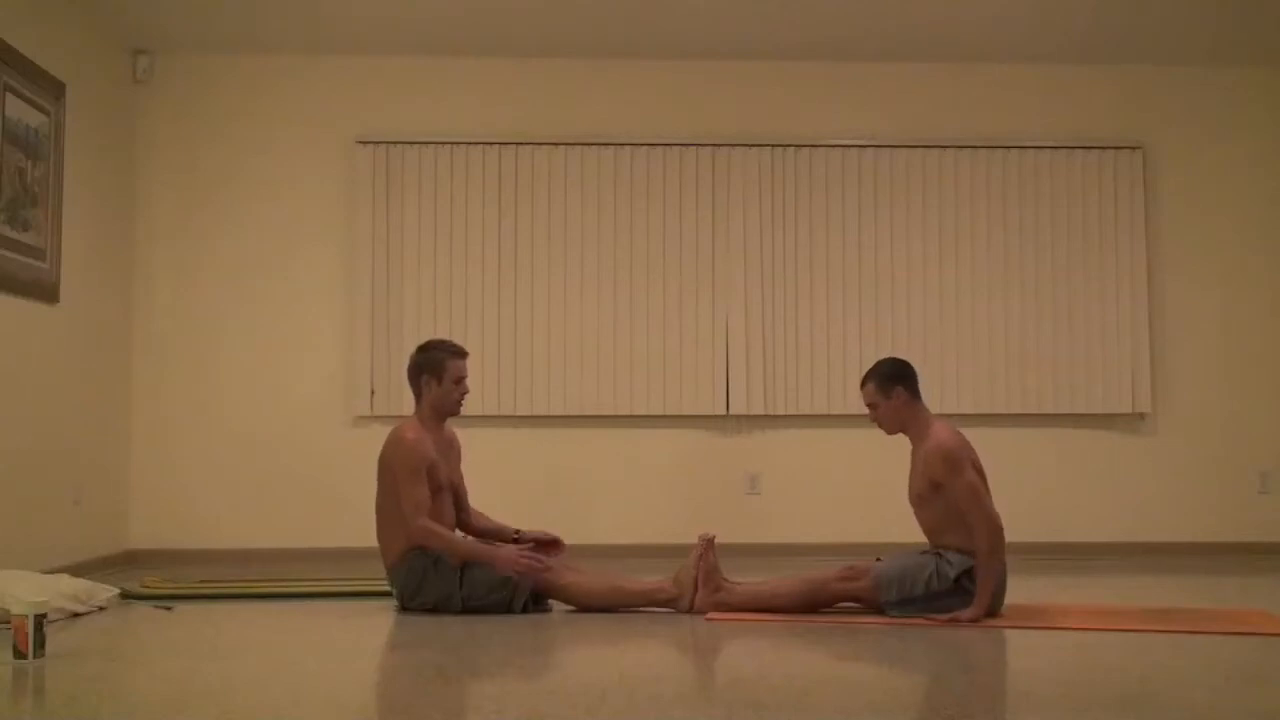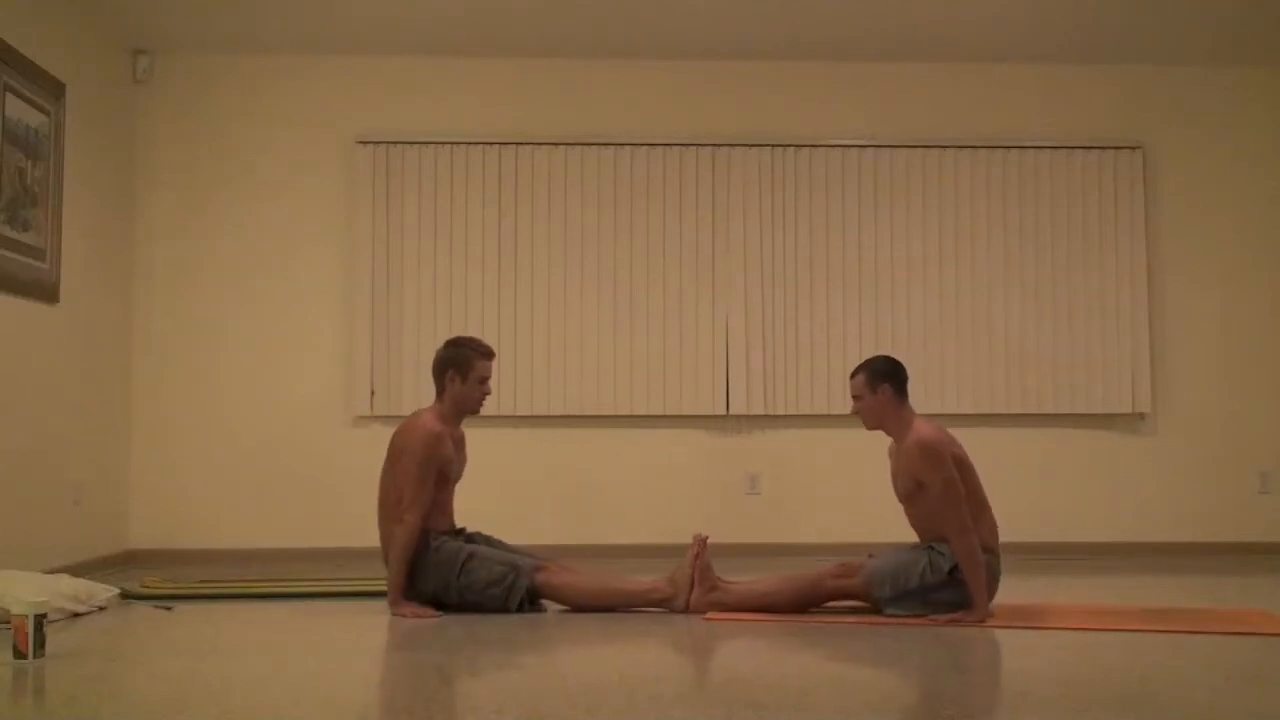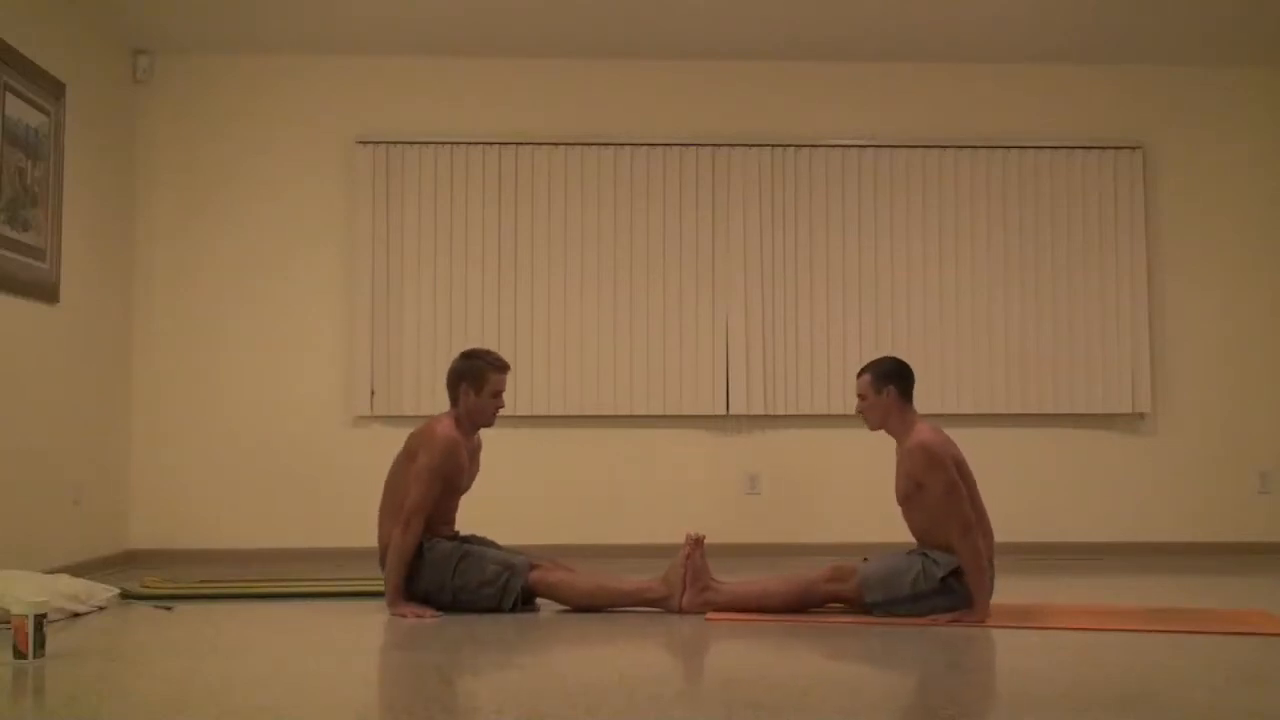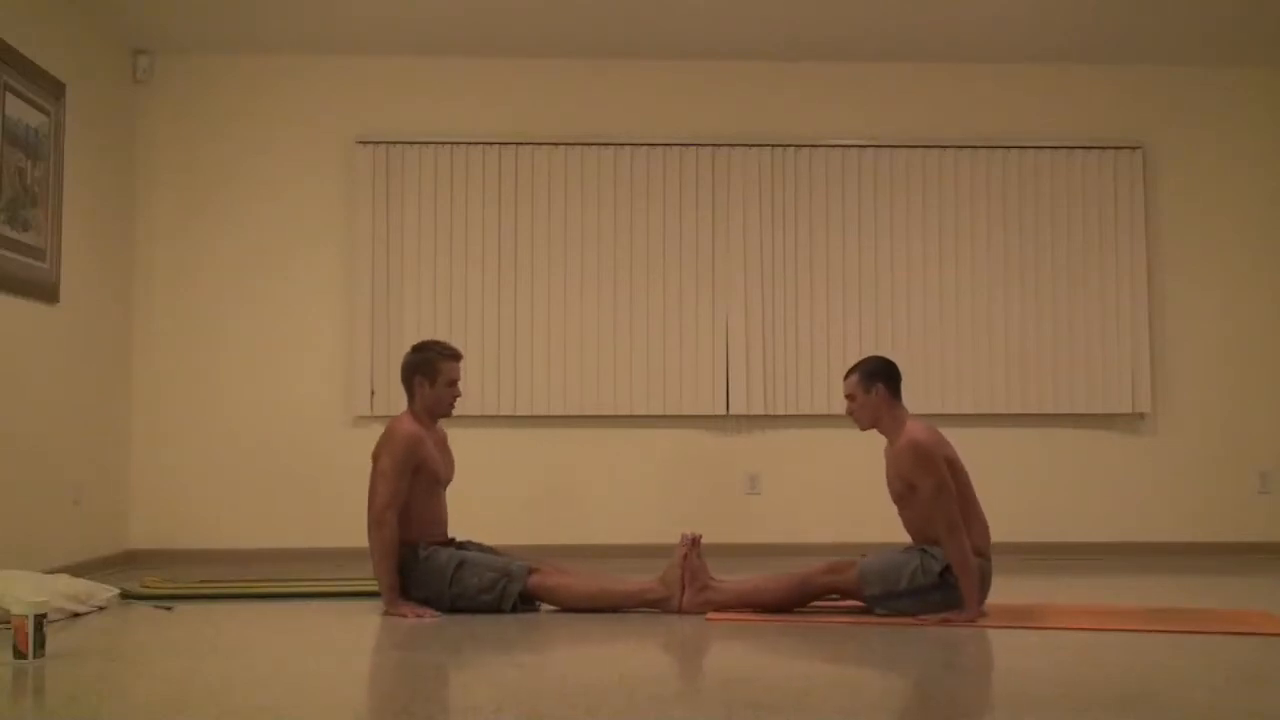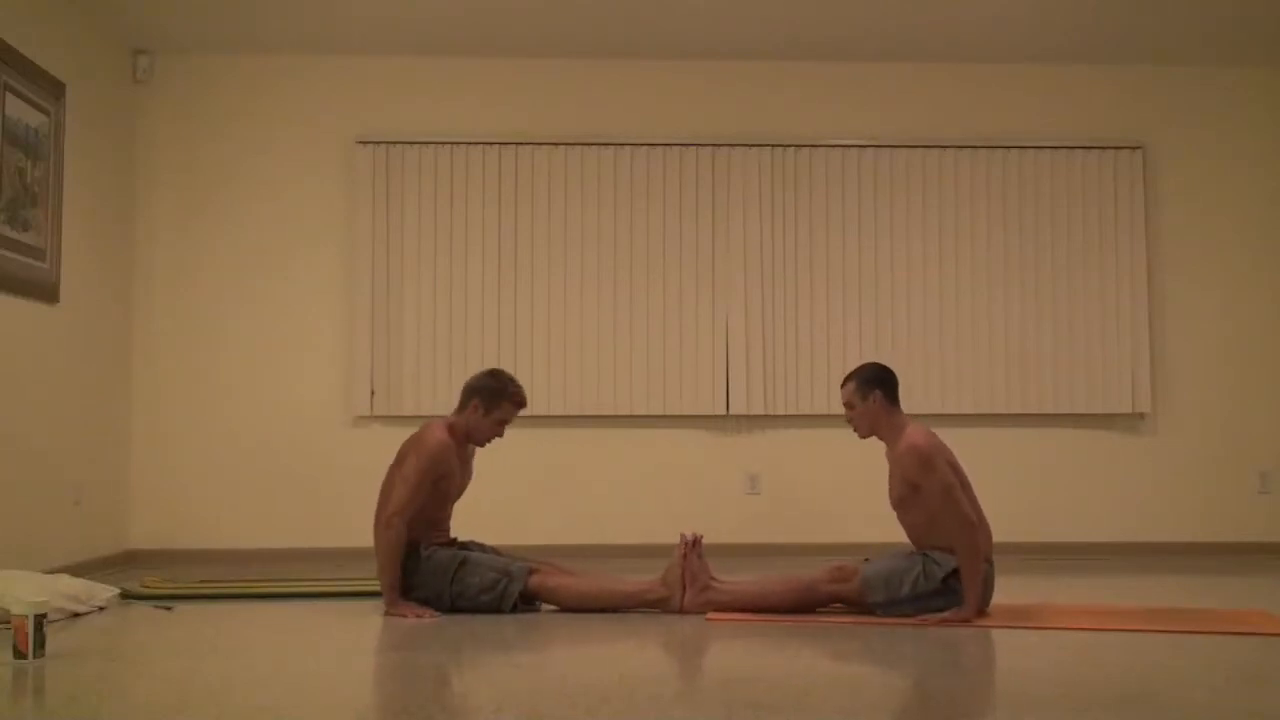
dt=1s
person 1, frame 1
left shoulder: (447, 438)
right shoulder: (409, 443)
right elbow: (418, 527)
left wrist: (518, 536)
right wrist: (493, 557)
left hip: (445, 556)
right hip: (420, 571)
left knee: (552, 565)
right knee: (544, 574)
left ankle: (668, 590)
right ankle: (673, 593)
person 1, frame 2
left shoulder: (453, 434)
right shoulder: (427, 433)
right elbow: (409, 517)
right wrist: (397, 598)
left hip: (446, 544)
right hip: (423, 558)
left knee: (547, 567)
right knee: (540, 576)
left ankle: (663, 590)
right ankle: (667, 593)
person 1, frame 3
left shoulder: (471, 442)
right shoulder: (443, 439)
right elbow: (409, 519)
right wrist: (395, 598)
left hip: (439, 550)
right hip: (418, 562)
left knee: (546, 567)
right knee: (535, 575)
left ankle: (658, 591)
right ankle: (662, 593)
person 1, frame 4
left shoulder: (436, 434)
right shoulder: (405, 436)
right elbow: (381, 518)
right wrist: (392, 598)
left hip: (439, 554)
right hip: (416, 566)
left knee: (540, 569)
right knee: (532, 579)
left ankle: (657, 591)
right ankle: (659, 594)
person 1, frame 5
left shoulder: (463, 445)
right shoulder: (435, 444)
right elbow: (390, 521)
right wrist: (393, 599)
left hip: (438, 554)
right hip: (416, 566)
left knee: (542, 570)
right knee: (532, 579)
left ankle: (656, 591)
right ankle: (659, 594)
person 2, frame 1
left shoulder: (940, 447)
right shoulder: (926, 444)
left elbow: (989, 525)
left wrist: (980, 605)
left hip: (966, 577)
right hip: (952, 567)
left knee: (848, 581)
right knee: (850, 576)
left ankle: (726, 596)
right ankle: (729, 591)
person 2, frame 2
left shoulder: (922, 444)
right shoulder: (899, 448)
left elbow: (960, 528)
left wrist: (979, 606)
left hip: (959, 571)
right hip: (945, 561)
left knee: (839, 579)
right knee: (840, 574)
left ankle: (719, 597)
right ankle: (723, 592)
person 2, frame 3
left shoulder: (921, 446)
right shoulder: (911, 443)
left elbow: (964, 527)
left wrist: (979, 606)
left hip: (953, 576)
right hip: (939, 566)
left knee: (834, 581)
right knee: (835, 576)
left ankle: (711, 596)
right ankle: (716, 592)
person 2, frame 4
left shoulder: (913, 444)
right shoulder: (899, 444)
left elbow: (951, 528)
left wrist: (971, 606)
left hip: (952, 572)
right hip: (940, 564)
left knee: (832, 575)
right knee: (834, 574)
left ankle: (709, 596)
right ankle: (714, 591)
person 2, frame 5
left shoulder: (913, 448)
right shoulder: (900, 447)
left elbow: (966, 523)
left wrist: (969, 605)
left hip: (952, 576)
right hip: (940, 566)
left knee: (835, 582)
right knee: (838, 576)
left ankle: (711, 595)
right ankle: (716, 590)
